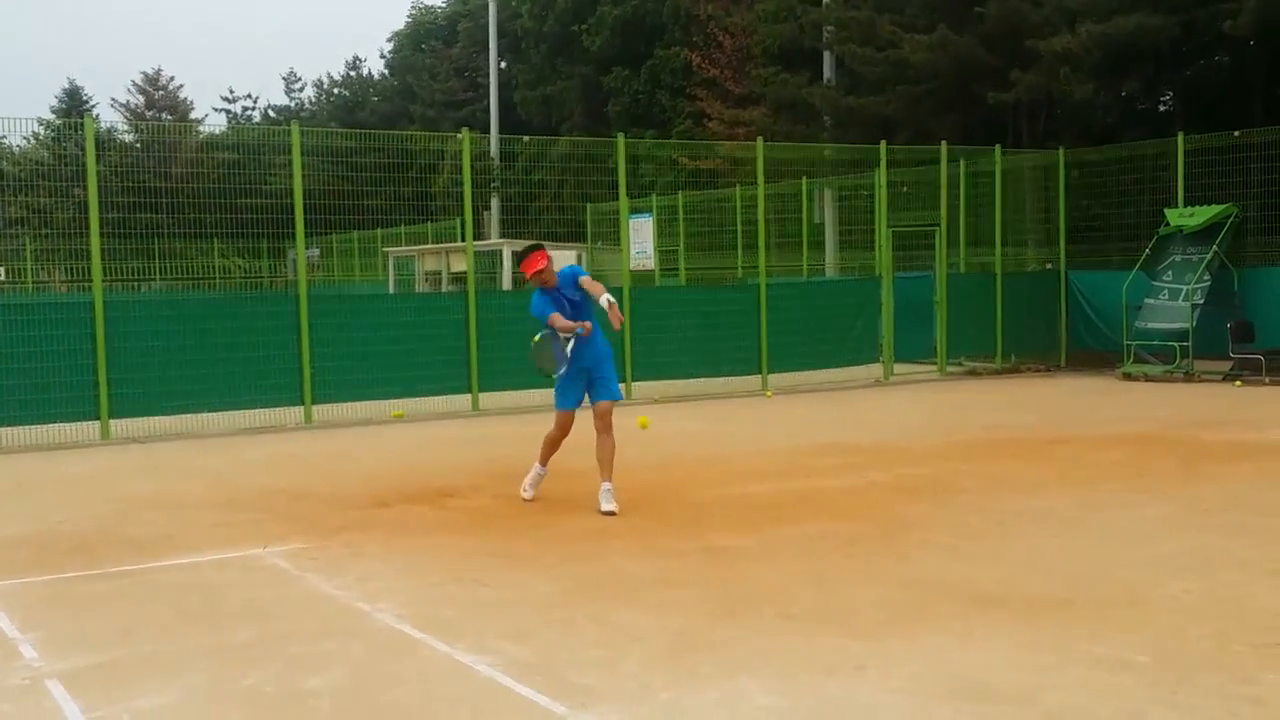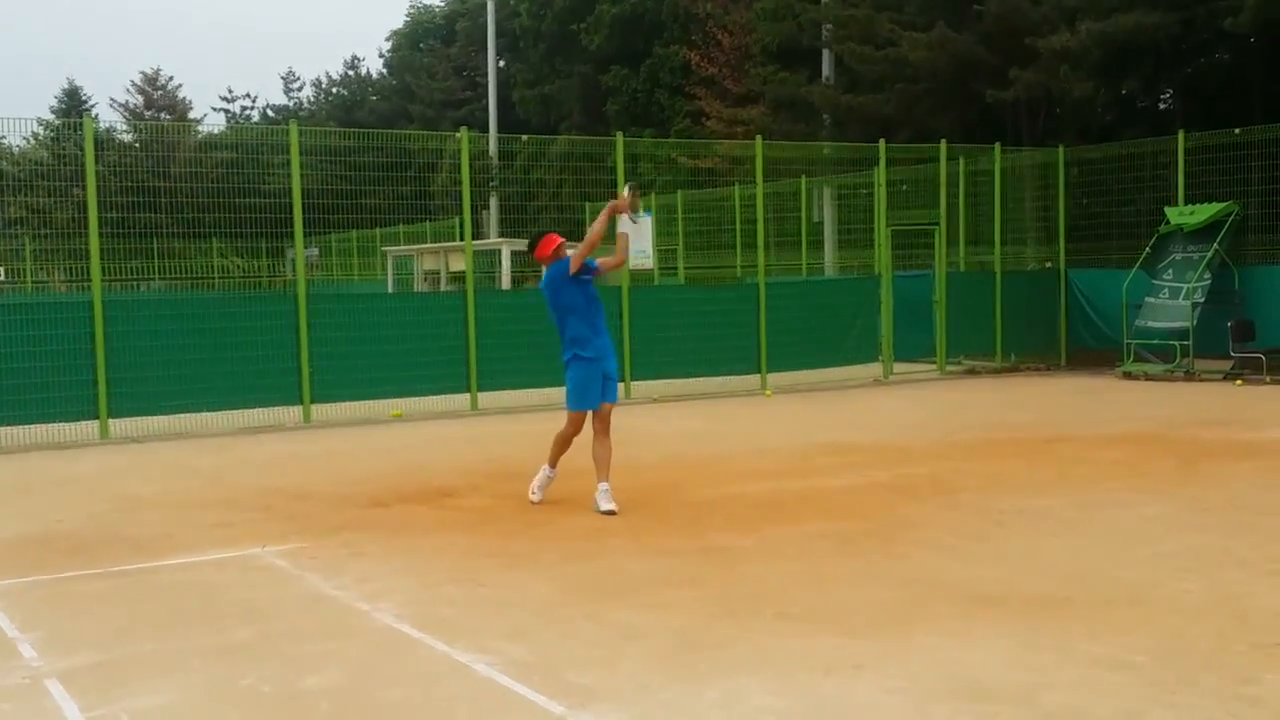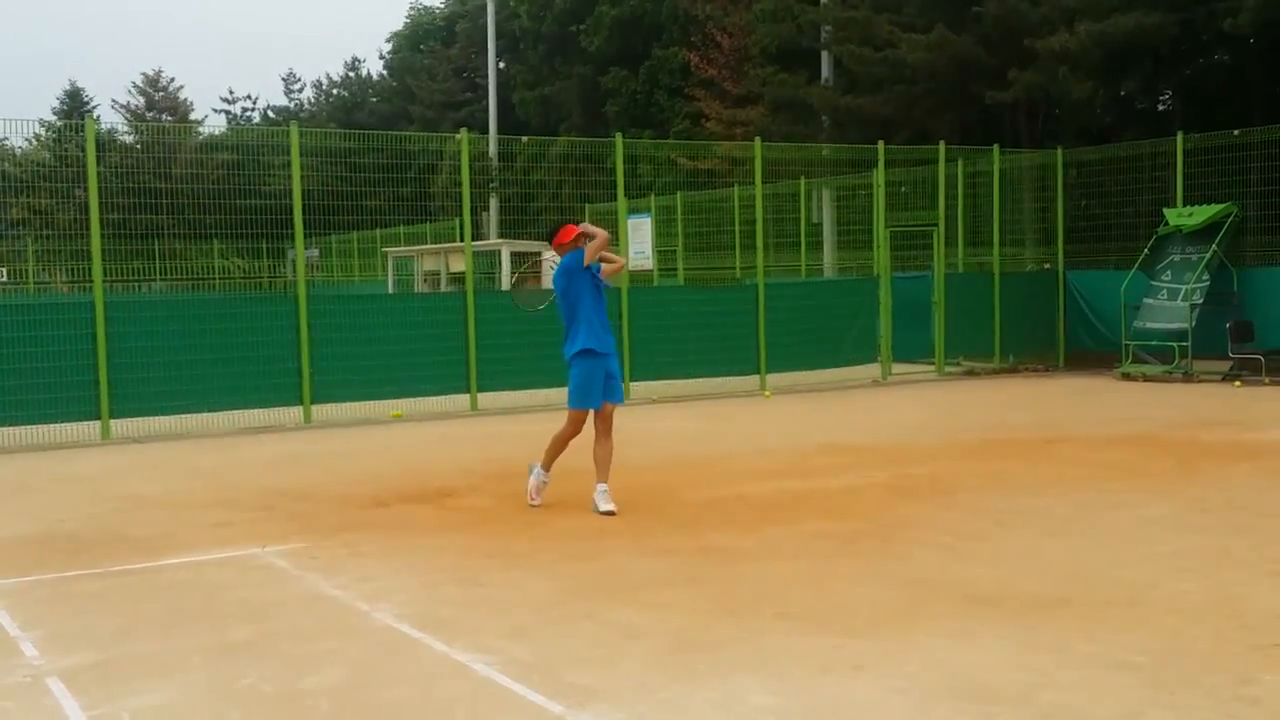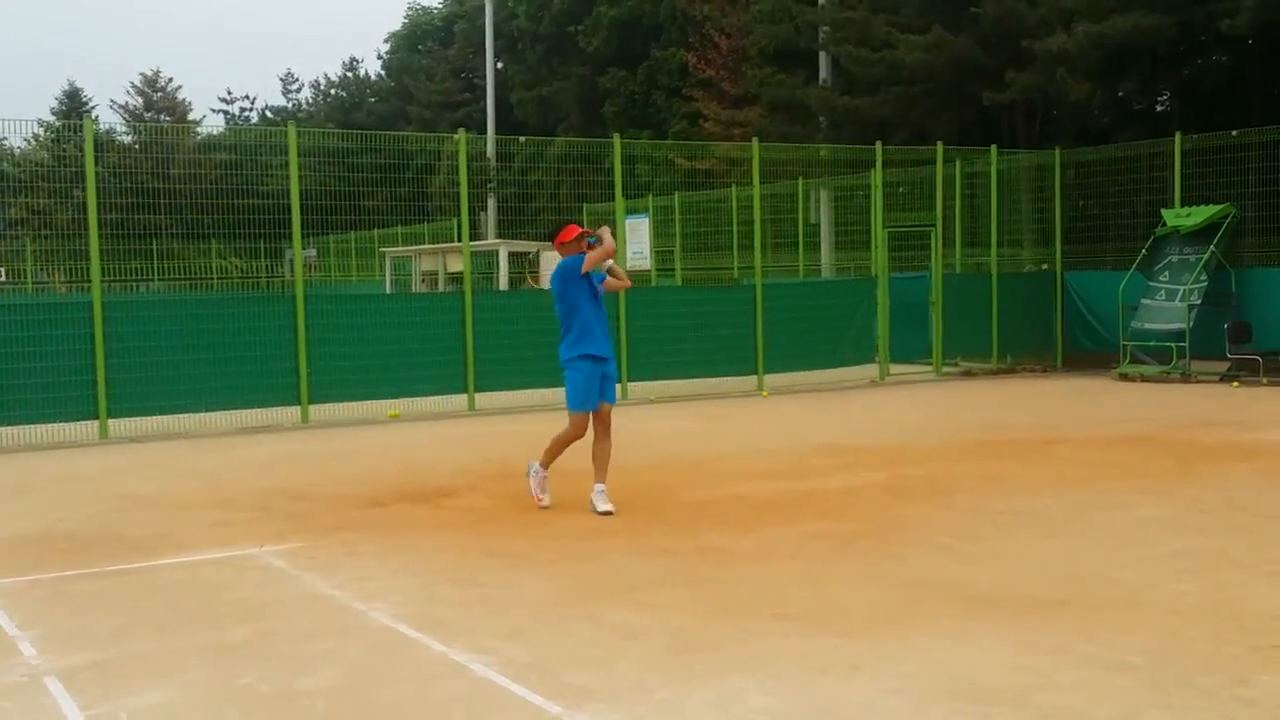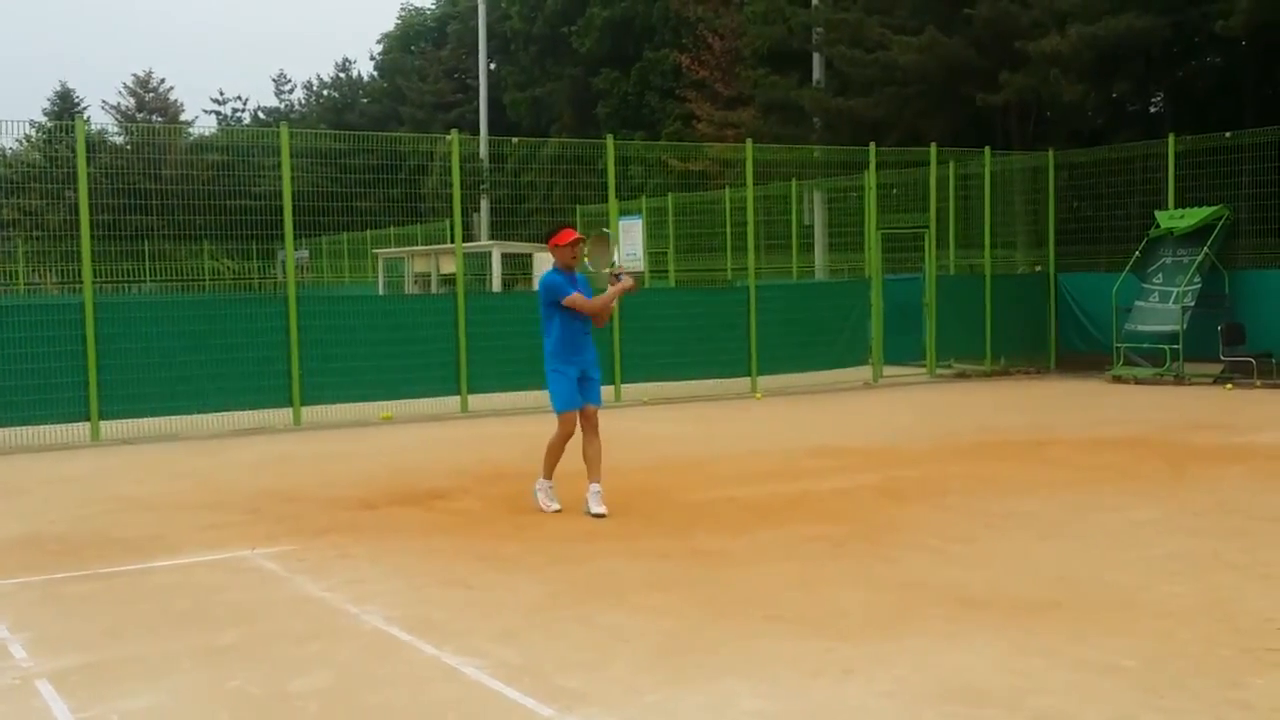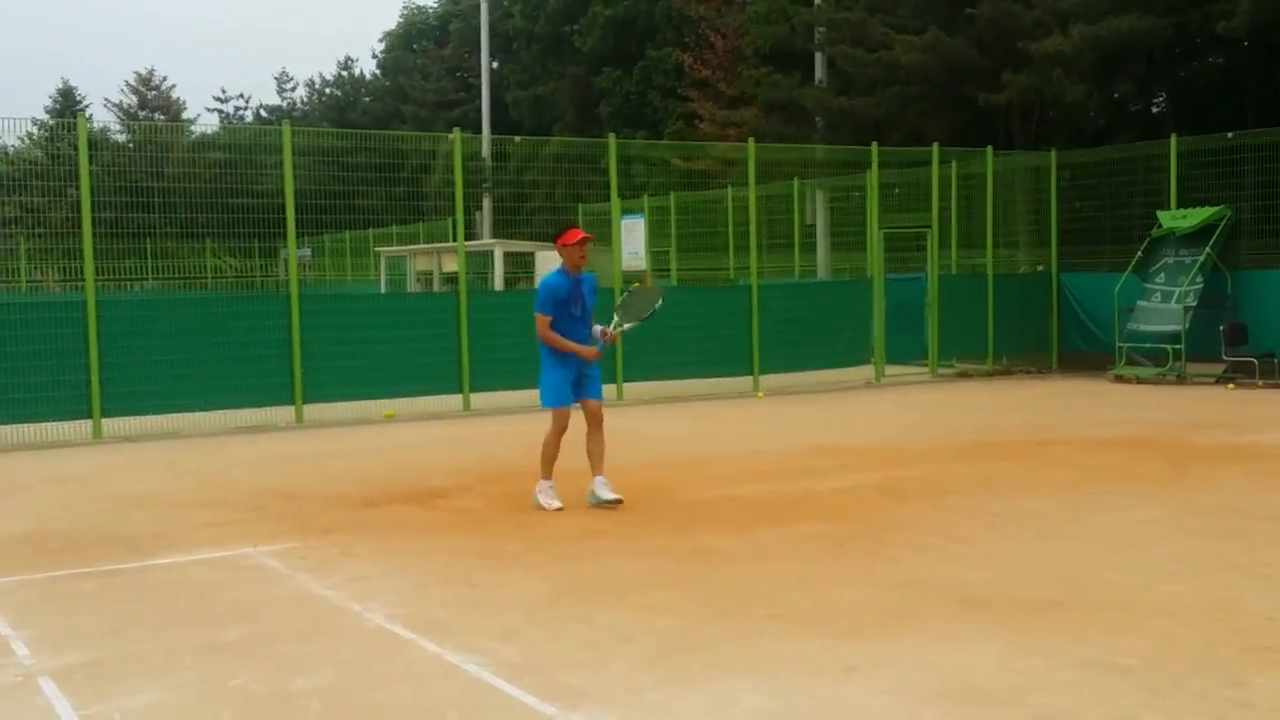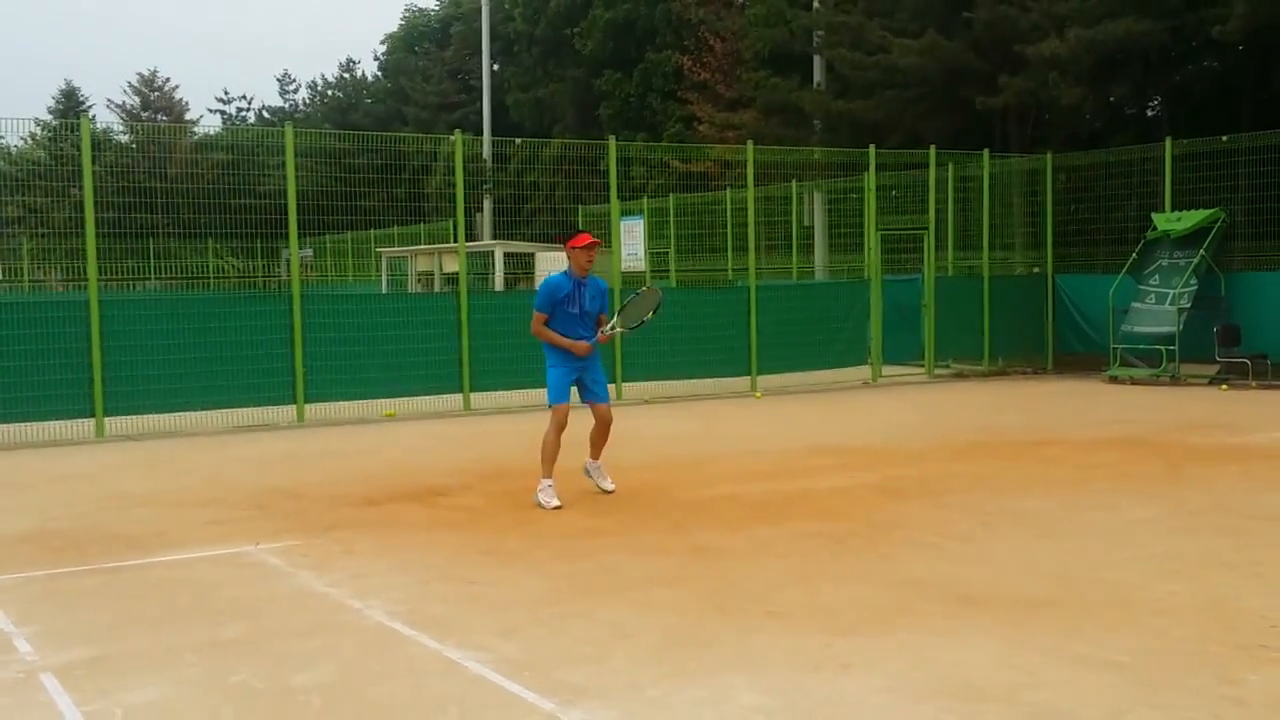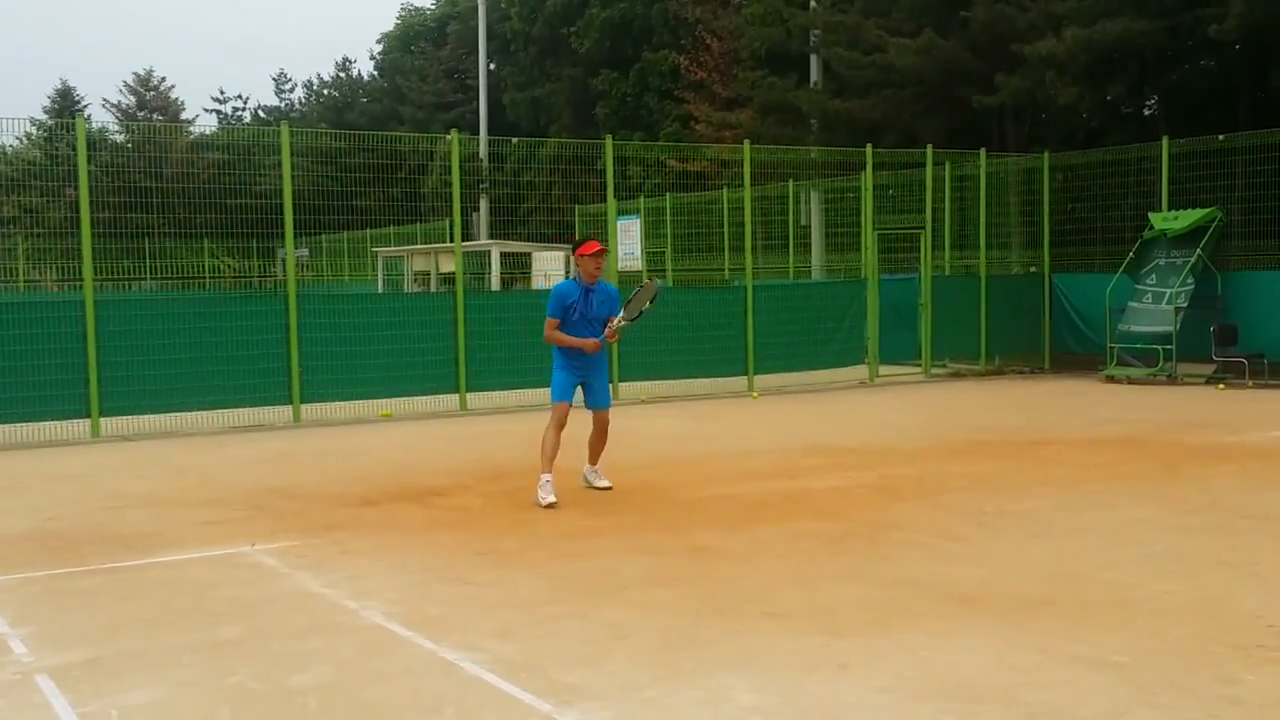
dt=0.2s
person 1, frame 1
left shoulder: (571, 273)
right shoulder: (539, 302)
left elbow: (591, 285)
right elbow: (560, 324)
left wrist: (607, 300)
right wrist: (577, 327)
left hip: (599, 358)
right hip: (571, 366)
left knee: (604, 422)
right knee: (562, 427)
left ankle: (606, 490)
right ankle: (539, 470)
person 1, frame 2
left shoulder: (580, 268)
right shoulder: (553, 278)
left elbow: (620, 256)
right elbow: (590, 242)
right wrist: (609, 209)
left hip: (605, 355)
right hip: (581, 358)
left knee: (603, 424)
right knee: (574, 427)
left ankle: (603, 490)
right ankle: (548, 472)
person 1, frame 3
left shoulder: (588, 270)
right shoulder: (568, 266)
left elbow: (620, 264)
right elbow: (604, 237)
left wrist: (586, 233)
right wrist: (590, 228)
left hip: (607, 354)
right hip: (585, 355)
left knee: (605, 423)
right knee: (574, 425)
left ankle: (601, 491)
right ankle: (542, 471)
person 1, frame 4
left shoulder: (589, 275)
right shoulder: (565, 269)
left elbow: (623, 283)
right elbow: (610, 243)
left wrist: (602, 255)
right wrist: (606, 234)
left hip: (603, 357)
right hip: (579, 359)
left knee: (603, 423)
right knee: (578, 427)
left ankle: (599, 491)
right ankle: (539, 470)
person 1, frame 5
left shoulder: (579, 279)
right shoulder: (550, 281)
left elbow: (597, 318)
right elbow: (590, 306)
left wrist: (614, 288)
right wrist: (621, 288)
left hip: (587, 362)
right hip: (561, 364)
left knee: (591, 424)
right knee: (567, 427)
left ankle: (594, 493)
right ankle: (544, 485)
person 1, frame 6
left shoulder: (589, 281)
right shoulder: (550, 285)
right elbow: (542, 331)
left wrist: (601, 333)
right wrist: (579, 349)
left hip: (586, 361)
right hip: (558, 361)
left knee: (595, 418)
right knee: (560, 423)
left ankle: (599, 486)
right ankle: (544, 487)
person 1, frame 7
left shoulder: (600, 286)
right shoulder: (552, 285)
right elbow: (536, 328)
left wrist: (604, 334)
right wrist: (571, 344)
left hip: (590, 361)
right hip: (560, 361)
left knee: (604, 418)
right knee: (559, 419)
left ankle: (593, 464)
right ankle: (545, 486)
person 1, frame 8
left shoulder: (610, 292)
right shoulder: (562, 291)
left elbow: (612, 327)
right elbow: (549, 333)
left wrist: (612, 333)
right wrist: (582, 343)
left hip: (597, 365)
right hip: (566, 364)
left knee: (602, 422)
right knee: (558, 418)
left ankle: (591, 470)
right ankle: (545, 483)
